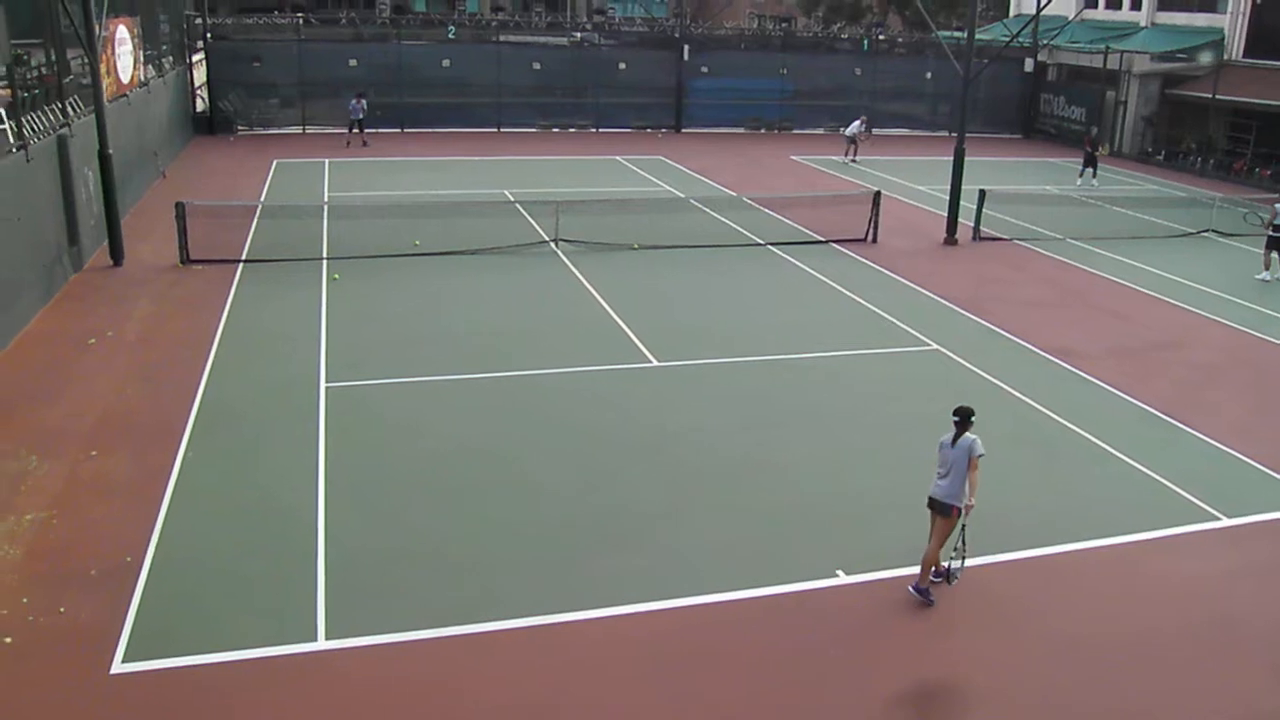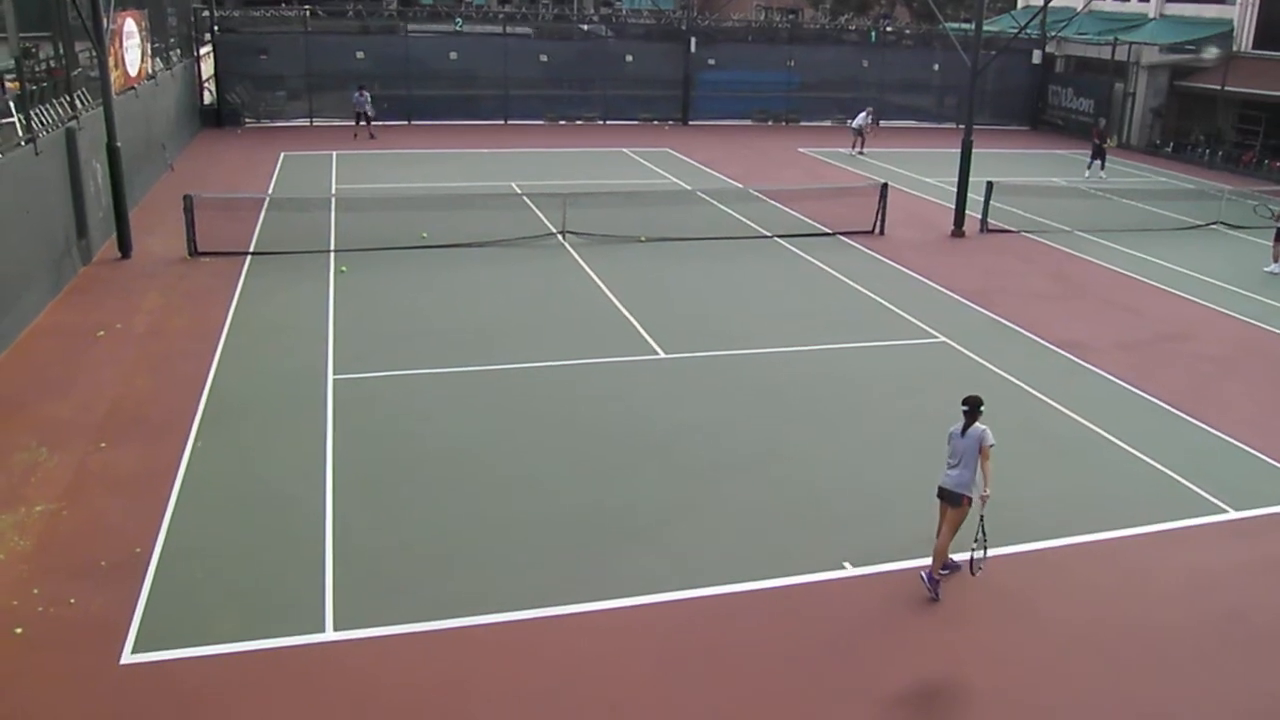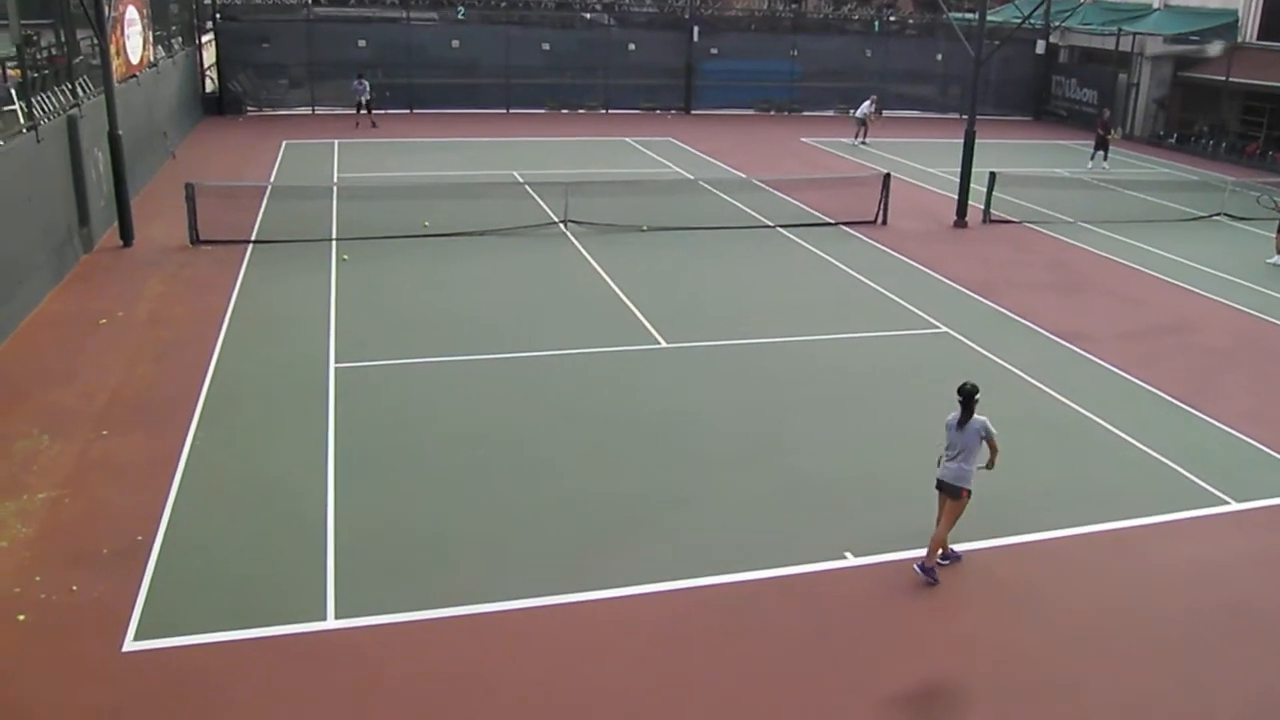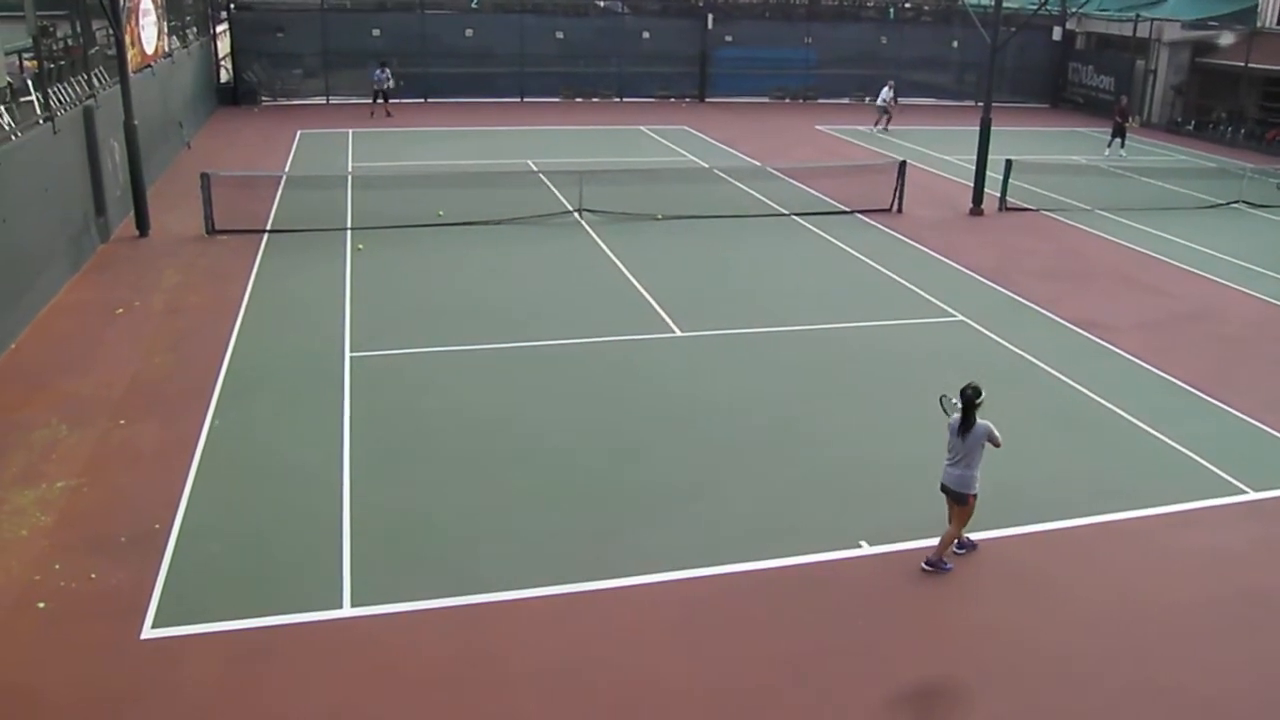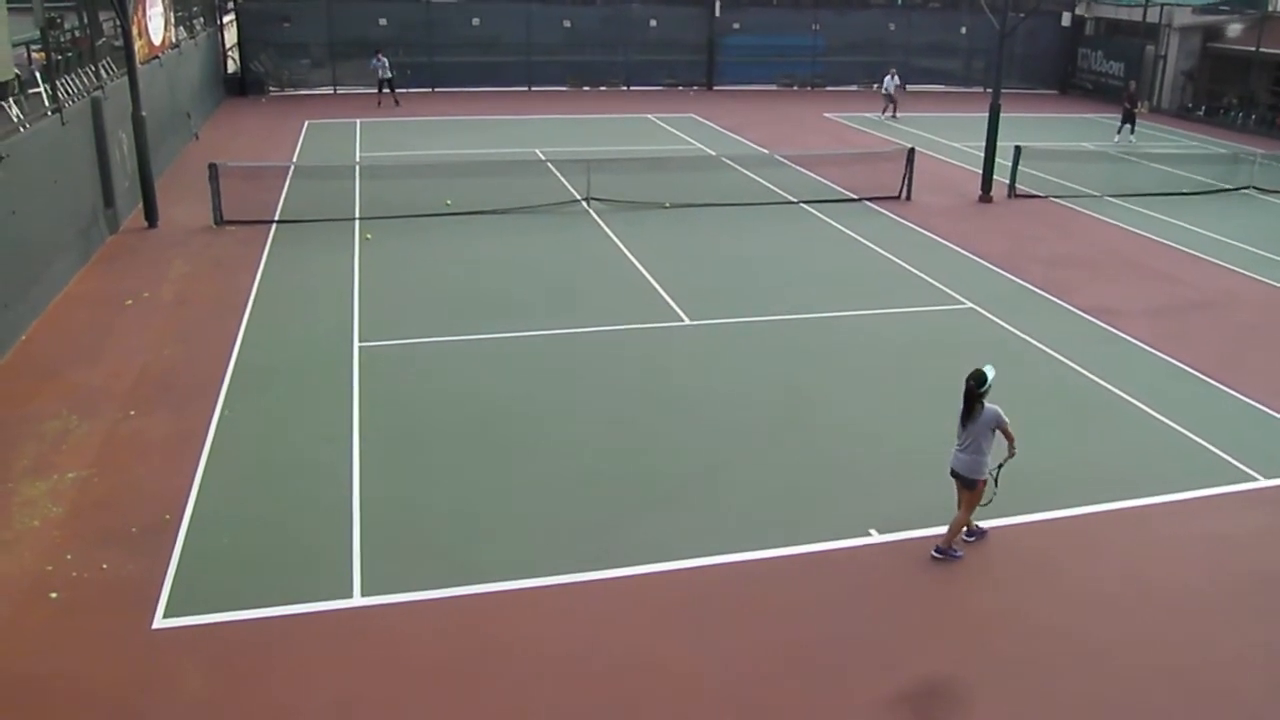
dt=0.7s
person 1, frame 1
left shoulder: (944, 440)
right shoulder: (973, 441)
right elbow: (973, 470)
right wrist: (971, 497)
left hip: (936, 494)
right hip: (952, 499)
left knee: (935, 538)
right knee: (936, 541)
left ankle: (938, 570)
right ankle: (921, 584)
person 1, frame 2
left shoulder: (954, 430)
right shoulder: (982, 432)
right elbow: (985, 460)
right wrist: (986, 487)
left hip: (945, 483)
right hip: (962, 489)
left knee: (943, 528)
right knee: (947, 532)
left ankle: (944, 562)
right ankle: (933, 574)
person 1, frame 3
left shoulder: (950, 420)
right shoulder: (981, 423)
right elbow: (994, 449)
right wrist: (991, 461)
left hip: (944, 475)
right hip: (961, 481)
left knee: (942, 519)
right knee: (946, 524)
left ankle: (945, 552)
right ankle: (927, 563)
person 1, frame 4
left shoulder: (953, 421)
right shoulder: (984, 427)
right elbow: (998, 444)
left hip: (947, 479)
right hip: (965, 485)
left knee: (954, 518)
right knee: (958, 524)
left ankle: (961, 542)
right ankle: (933, 559)
person 1, frame 5
left shoulder: (964, 408)
right shoulder: (993, 412)
right elbow: (1009, 436)
right wrist: (1011, 447)
left hip: (957, 464)
right hip: (975, 470)
left knee: (964, 503)
right knee: (966, 509)
left ankle: (970, 530)
right ankle: (943, 546)
